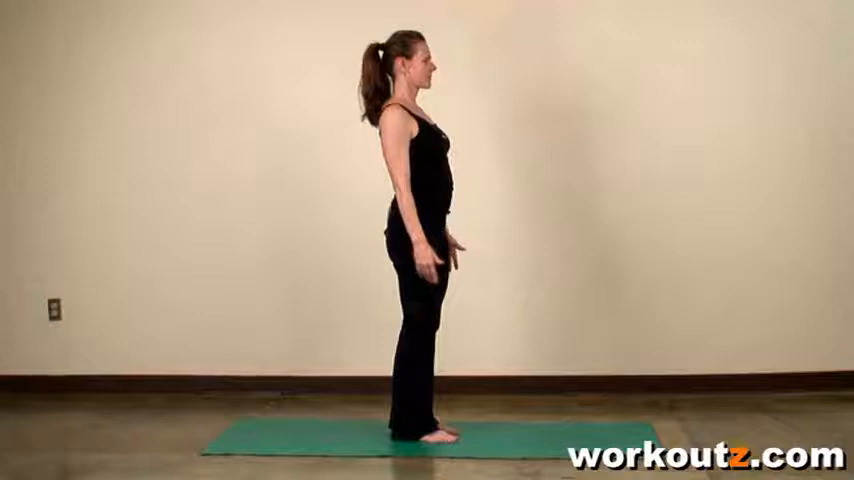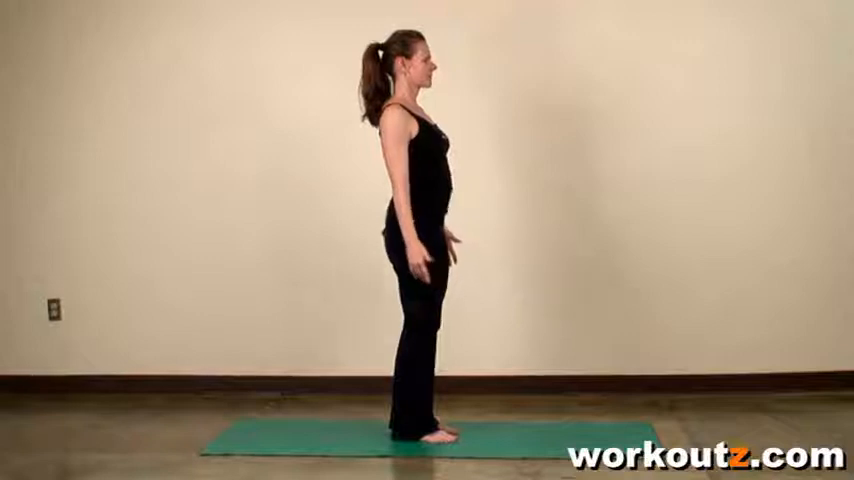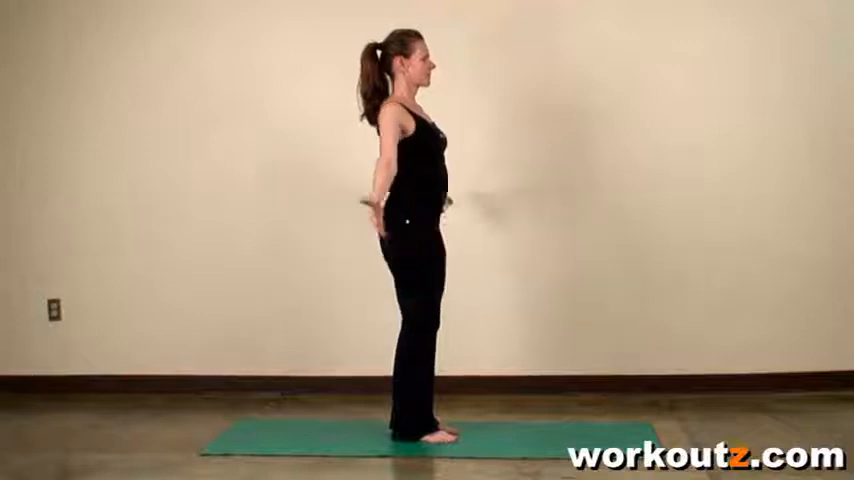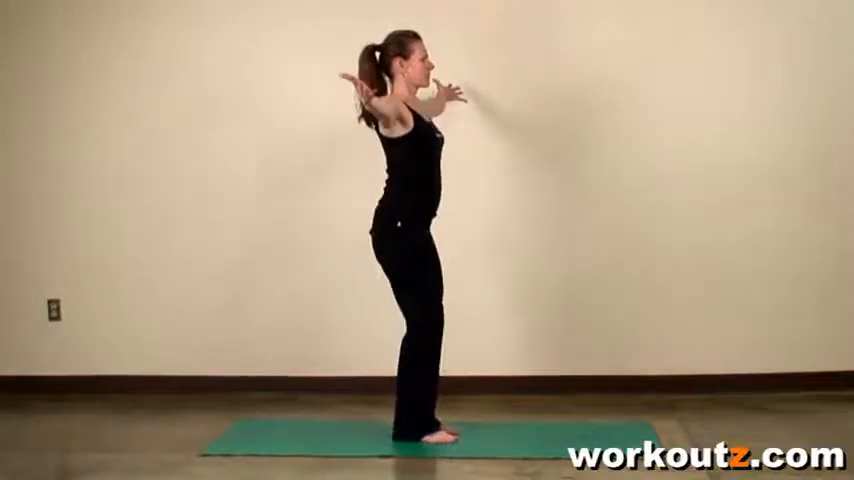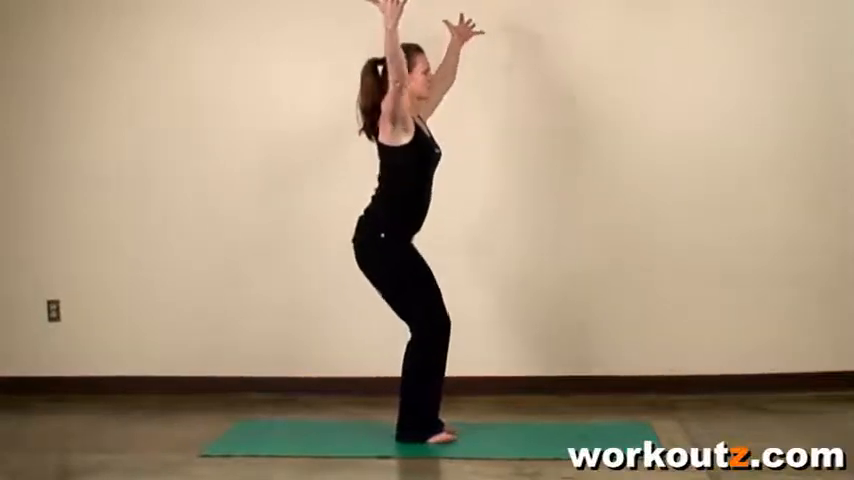
dt=0.5s
person 1, frame 1
left shoulder: (414, 112)
right shoulder: (394, 115)
right elbow: (402, 185)
right wrist: (419, 242)
left hip: (429, 228)
right hip: (412, 233)
left knee: (425, 327)
right knee: (418, 327)
left ankle: (419, 419)
right ankle: (411, 425)
person 1, frame 2
left shoulder: (414, 111)
right shoulder: (395, 115)
right elbow: (401, 184)
right wrist: (411, 242)
left hip: (428, 228)
right hip: (412, 232)
left knee: (426, 326)
right knee: (419, 326)
left ankle: (419, 418)
right ankle: (412, 424)
person 1, frame 3
left shoulder: (413, 108)
right shoulder: (392, 110)
right elbow: (389, 159)
left wrist: (437, 190)
right wrist: (378, 199)
left hip: (425, 228)
right hip: (406, 230)
left knee: (425, 324)
right knee: (418, 324)
left ankle: (418, 419)
right ankle: (411, 424)
person 1, frame 4
left shoulder: (413, 107)
right shoulder: (393, 107)
right elbow: (380, 110)
left wrist: (443, 97)
right wrist: (366, 99)
left hip: (414, 228)
right hip: (397, 229)
left knee: (429, 324)
right knee: (423, 324)
left ankle: (421, 419)
right ankle: (412, 424)
person 1, frame 5
left shoulder: (416, 116)
right shoulder: (393, 118)
left elbow: (445, 80)
right elbow: (395, 74)
left wrist: (456, 44)
left hip: (394, 240)
right hip: (379, 241)
left knee: (434, 325)
right knee: (429, 326)
left ankle: (423, 421)
right ankle: (416, 426)
